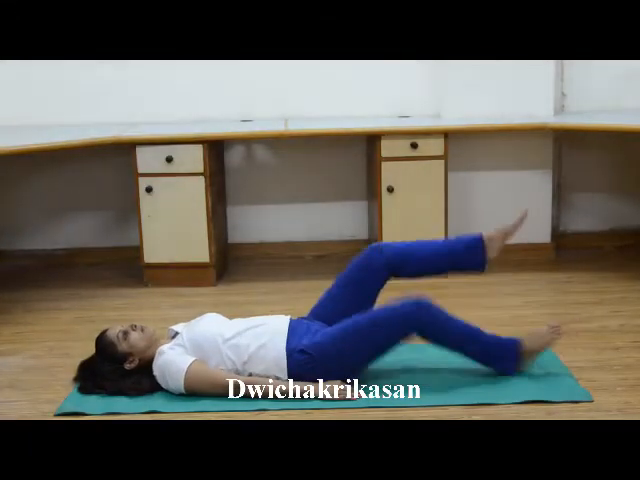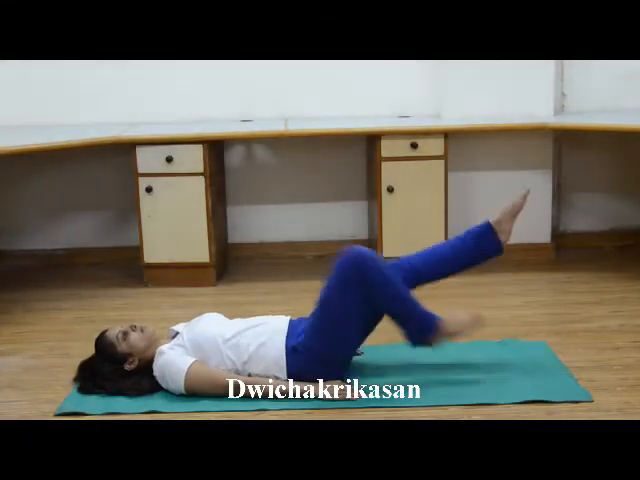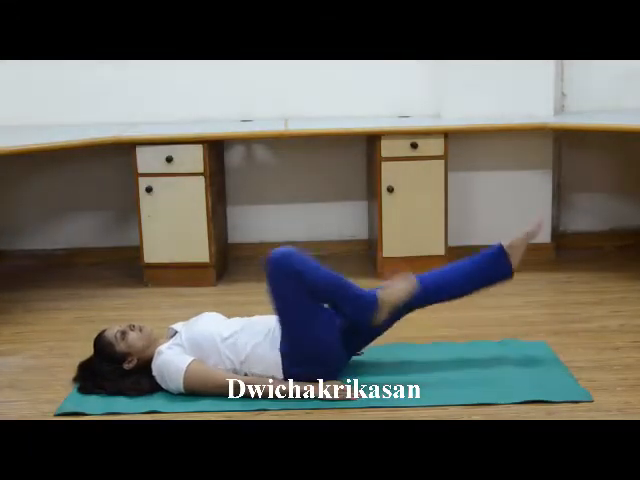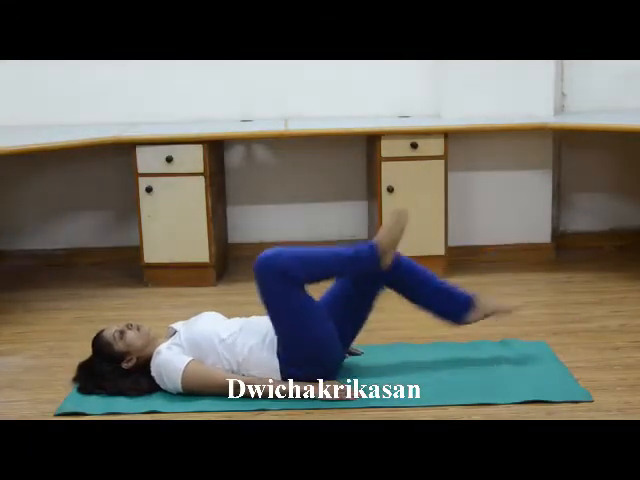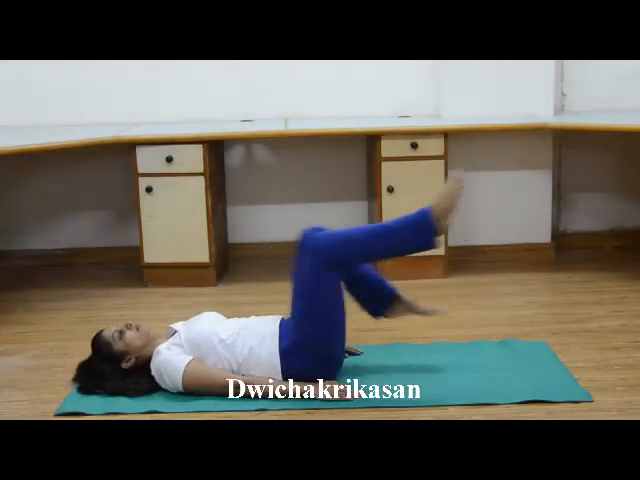
dt=0.2s
person 1, frame 1
left shoulder: (182, 331)
right shoulder: (168, 367)
right elbow: (232, 382)
right wrist: (308, 387)
left hip: (306, 330)
right hip: (308, 359)
left knee: (377, 257)
right knee: (416, 311)
left ankle: (481, 247)
right ankle: (511, 353)
person 1, frame 2
left shoulder: (178, 334)
right shoulder: (167, 366)
right elbow: (233, 384)
right wrist: (308, 387)
left hip: (302, 334)
right hip: (307, 358)
left knee: (396, 271)
right knee: (358, 260)
left ankle: (493, 233)
right ankle: (427, 329)
person 1, frame 3
left shoulder: (178, 332)
right shoulder: (166, 364)
right elbow: (231, 383)
right wrist: (305, 387)
left hip: (319, 339)
right hip: (304, 359)
left knee: (406, 288)
right knee: (283, 260)
left ankle: (505, 258)
right ankle: (374, 305)
person 1, frame 4
left shoulder: (177, 332)
right shoulder: (163, 365)
right elbow: (232, 384)
right wrist: (303, 389)
left hip: (295, 337)
right hip: (302, 361)
left knee: (379, 266)
right knee: (272, 263)
left ankle: (465, 307)
right ankle: (375, 253)
person 1, frame 5
left shoulder: (175, 334)
right shoulder: (163, 364)
right elbow: (231, 383)
left wrist: (330, 333)
right wrist: (304, 388)
left hip: (289, 335)
right hip: (302, 360)
left knee: (316, 238)
right knee: (321, 253)
left ankle: (386, 301)
right ankle: (429, 223)
